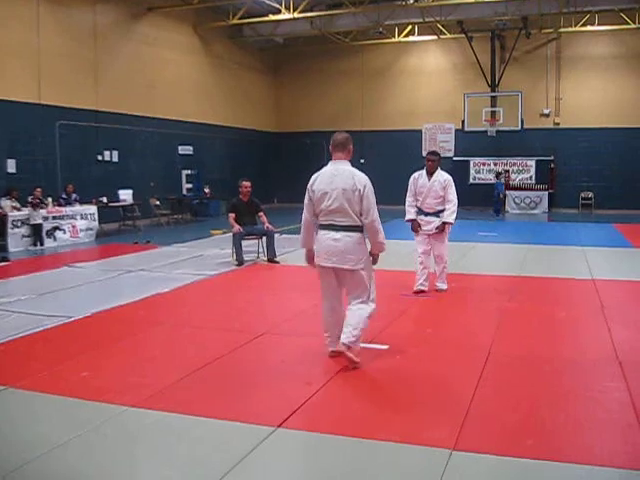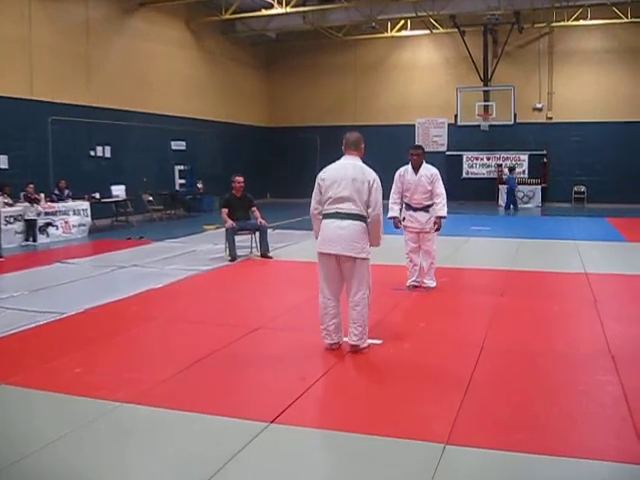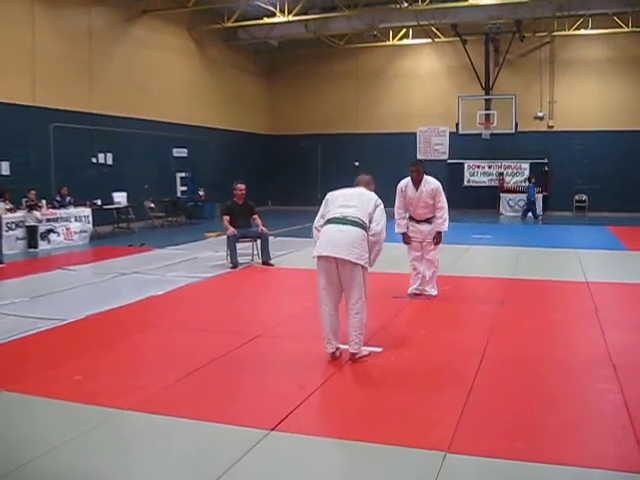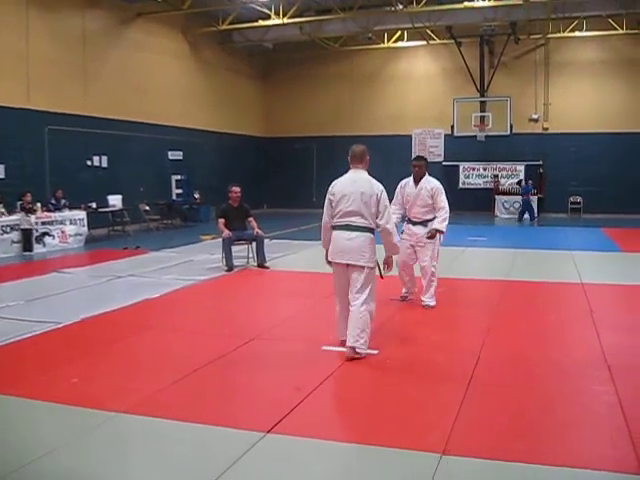
dt=0.7s
person 1, frame 1
left shoulder: (316, 179)
right shoulder: (360, 178)
left elbow: (308, 218)
right elbow: (371, 218)
left wrist: (308, 246)
right wrist: (376, 247)
left hip: (325, 243)
right hip: (351, 244)
left knee: (330, 300)
right knee: (362, 298)
left ankle: (333, 344)
right ankle: (347, 342)
person 1, frame 2
left shoulder: (326, 172)
right shoulder: (369, 175)
left elbow: (315, 209)
right elbow: (375, 214)
right wrist: (373, 241)
left hip: (328, 233)
right hip: (354, 233)
left knee: (328, 292)
right knee: (358, 292)
left ankle: (332, 338)
right ankle: (357, 340)
person 1, frame 3
left shoulder: (334, 194)
right shoulder: (374, 199)
left elbow: (317, 225)
right elbow: (377, 233)
left wrist: (323, 249)
right wrist: (368, 260)
left hip: (328, 238)
right hip: (354, 241)
left knee: (328, 300)
right knee: (356, 301)
left ankle: (332, 348)
right ankle: (355, 349)
person 1, frame 4
left shoulder: (336, 185)
right shoulder: (375, 187)
left elbow: (327, 221)
right elbow: (385, 223)
left wrist: (327, 248)
right wrist: (390, 253)
left hip: (339, 242)
right hip: (362, 243)
left knee: (342, 295)
right knee: (361, 298)
left ankle: (344, 335)
right ankle: (354, 344)
person 2, frame 1
left shoulder: (446, 179)
right shoulder: (416, 177)
left elbow: (451, 202)
right elbow: (410, 200)
left wrist: (445, 222)
right wrist: (412, 219)
left hip: (438, 220)
right hip: (421, 220)
left knee: (440, 255)
right knee: (422, 254)
left ankle: (441, 284)
right ankle: (421, 285)
person 2, frame 2
left shoulder: (432, 172)
right shoulder: (401, 172)
left elbow: (440, 196)
right elbow: (395, 195)
left wrist: (439, 217)
right wrist: (395, 216)
left hip: (428, 215)
right hip: (409, 215)
left knee: (428, 250)
right knee: (411, 250)
left ankle: (428, 281)
right ankle: (413, 280)
person 2, frame 3
left shoulder: (434, 185)
right shoulder: (402, 186)
left elbow: (441, 209)
right elbow: (400, 210)
left wrist: (439, 231)
right wrist: (403, 232)
left hip: (431, 226)
right hip: (413, 226)
left knee: (431, 259)
right knee: (414, 259)
left ankle: (430, 289)
right ankle: (415, 288)
person 2, frame 4
left shoulder: (434, 185)
right shoulder: (403, 185)
left elbow: (443, 210)
right elbow: (397, 206)
left wrist: (436, 229)
right wrist: (393, 223)
left hip: (428, 230)
right hip: (409, 228)
left knee: (428, 266)
right knee: (403, 262)
left ankle: (428, 299)
right ankle: (407, 291)
